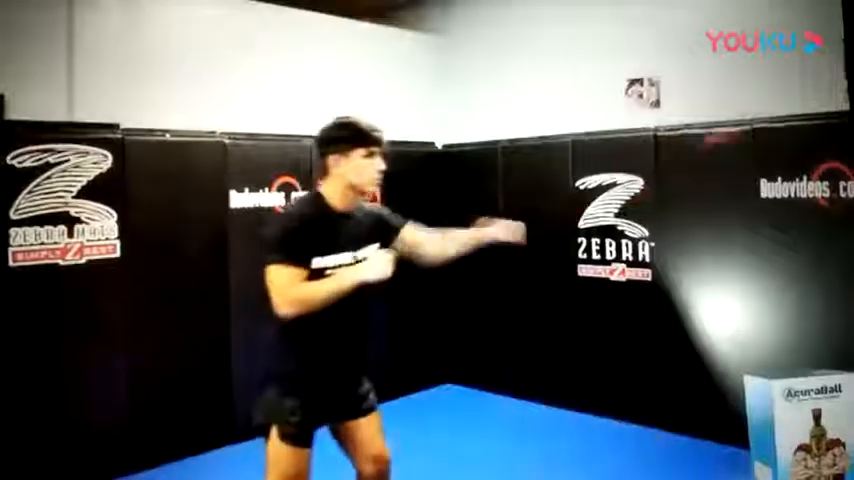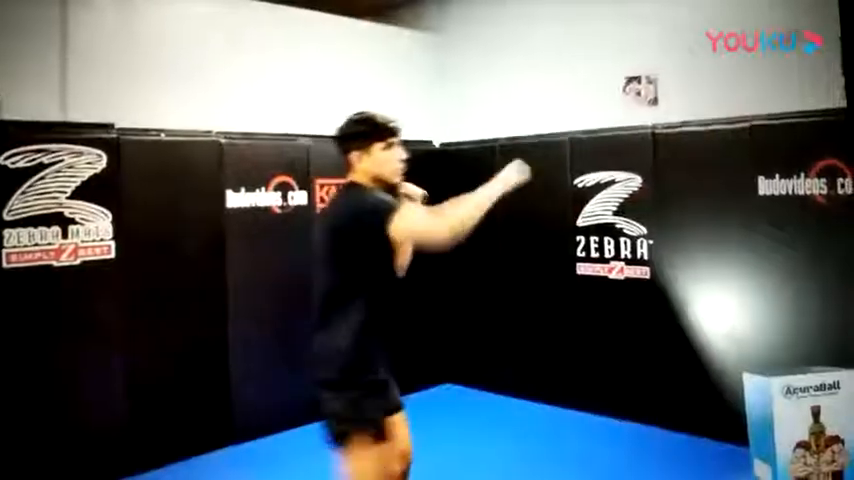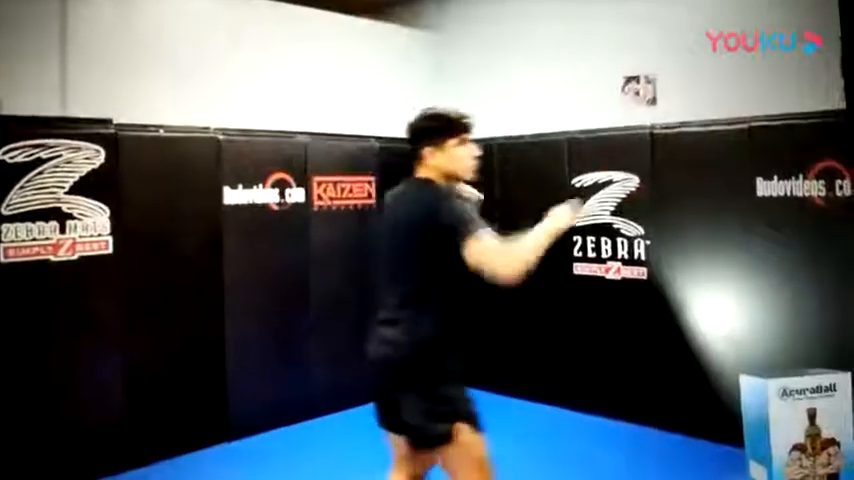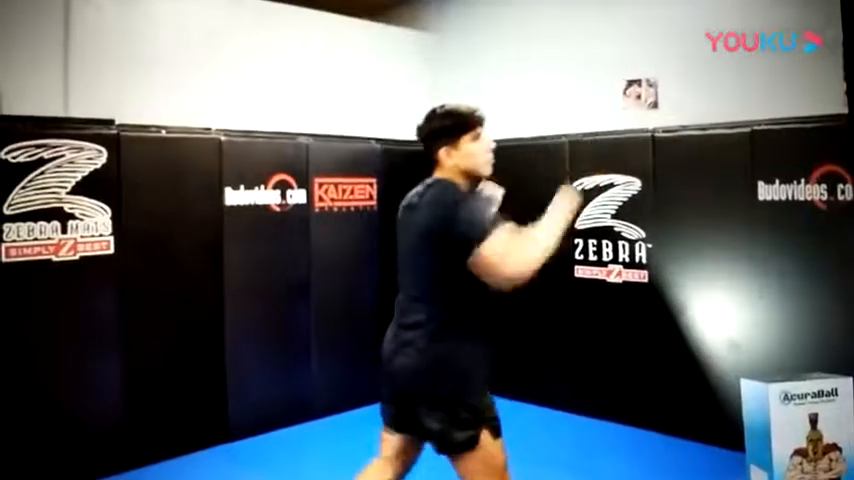
dt=0.5s
person 1, frame 1
left shoulder: (375, 219)
right shoulder: (294, 222)
left elbow: (433, 245)
right elbow: (286, 303)
left wrist: (487, 231)
right wrist: (360, 274)
left hip: (349, 373)
right hip: (299, 376)
person 1, frame 2
left shoulder: (363, 208)
right shoulder: (362, 206)
left elbow: (394, 266)
right elbow: (439, 230)
left wrist: (408, 210)
right wrist: (501, 183)
left hip: (366, 360)
right hip: (346, 364)
person 1, frame 3
left shoulder: (399, 200)
right shoulder: (441, 207)
right elbow: (506, 267)
right wrist: (554, 223)
left hip: (392, 350)
right hip: (425, 359)
person 1, frame 4
left shoulder: (418, 201)
right shoulder: (460, 206)
right elbow: (513, 267)
right wrist: (555, 219)
left hip: (405, 356)
right hip: (445, 367)
